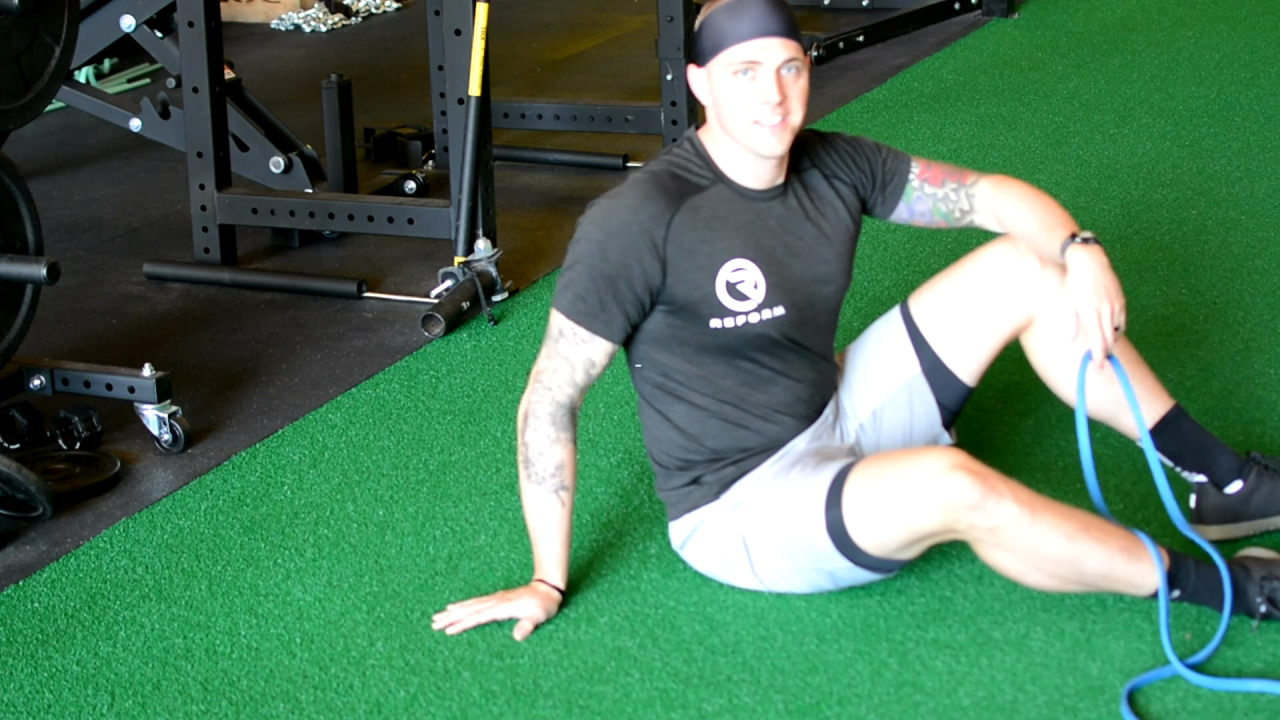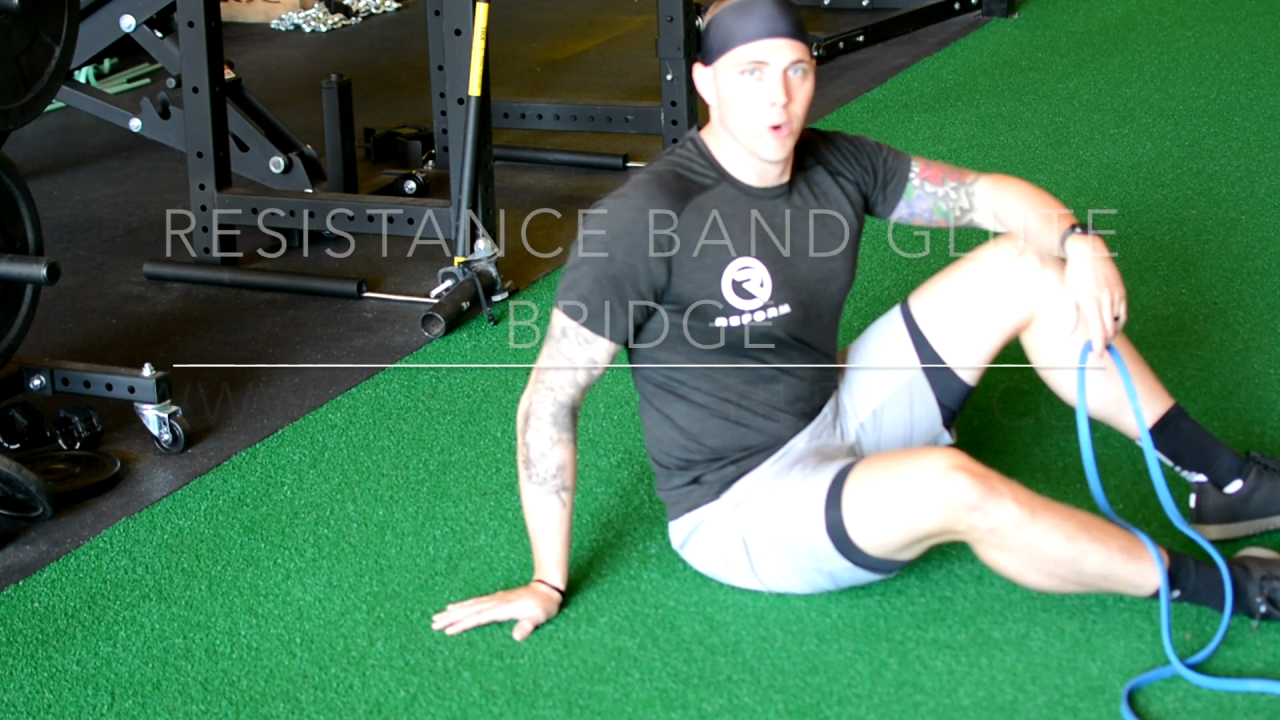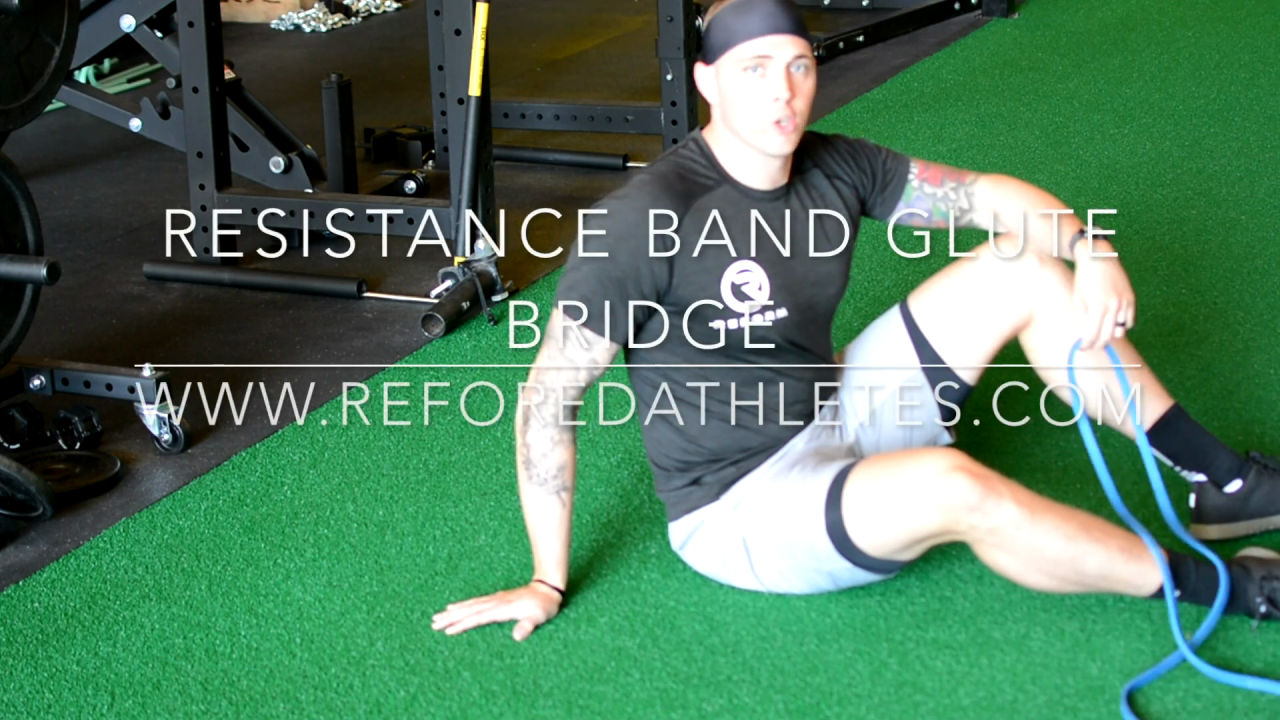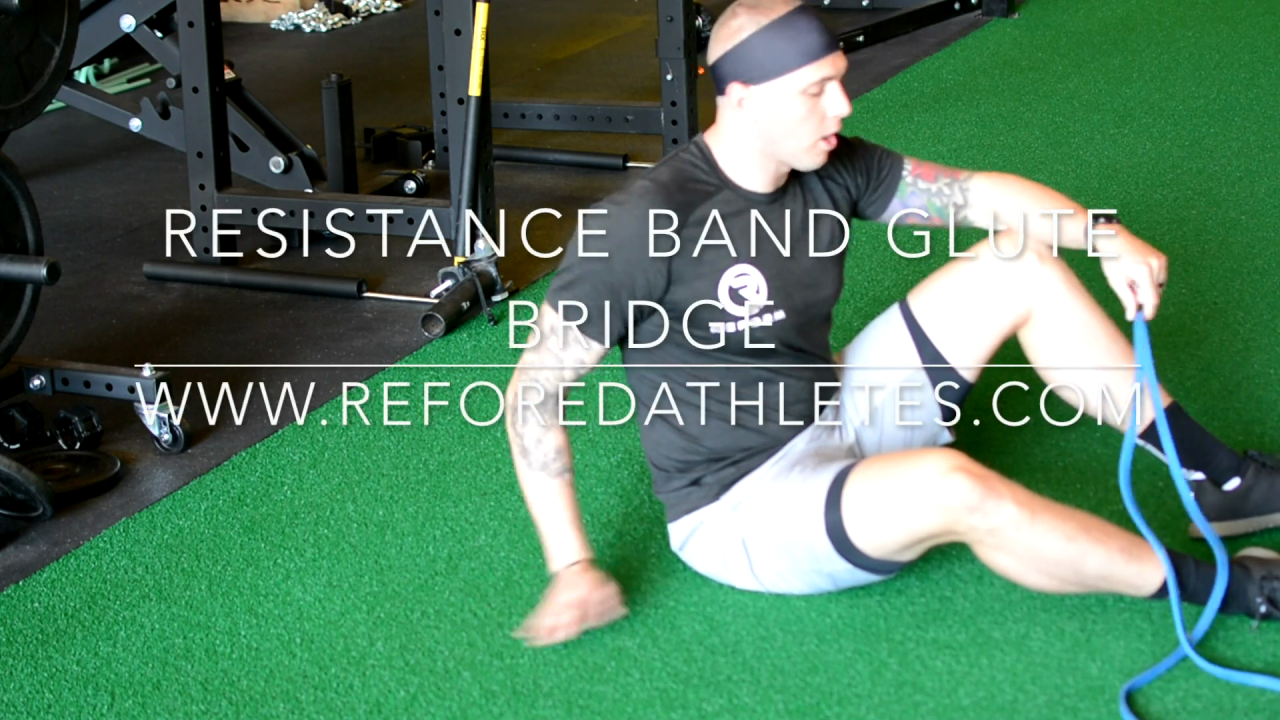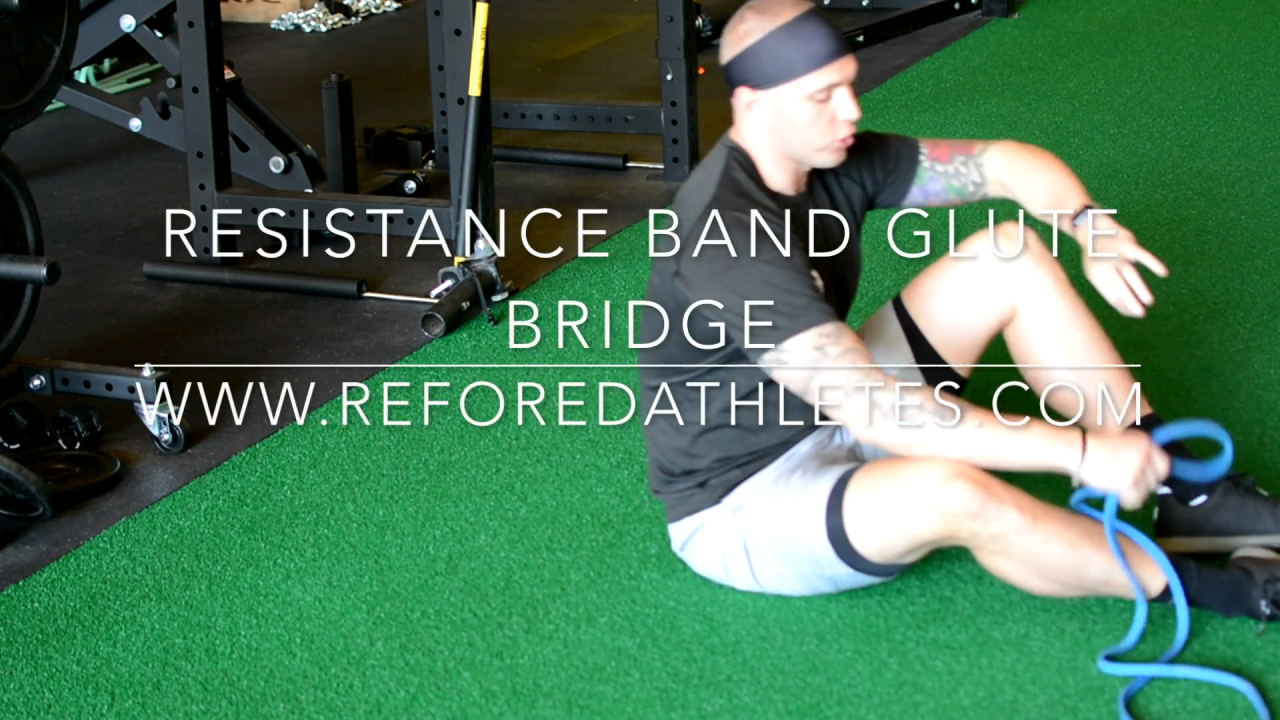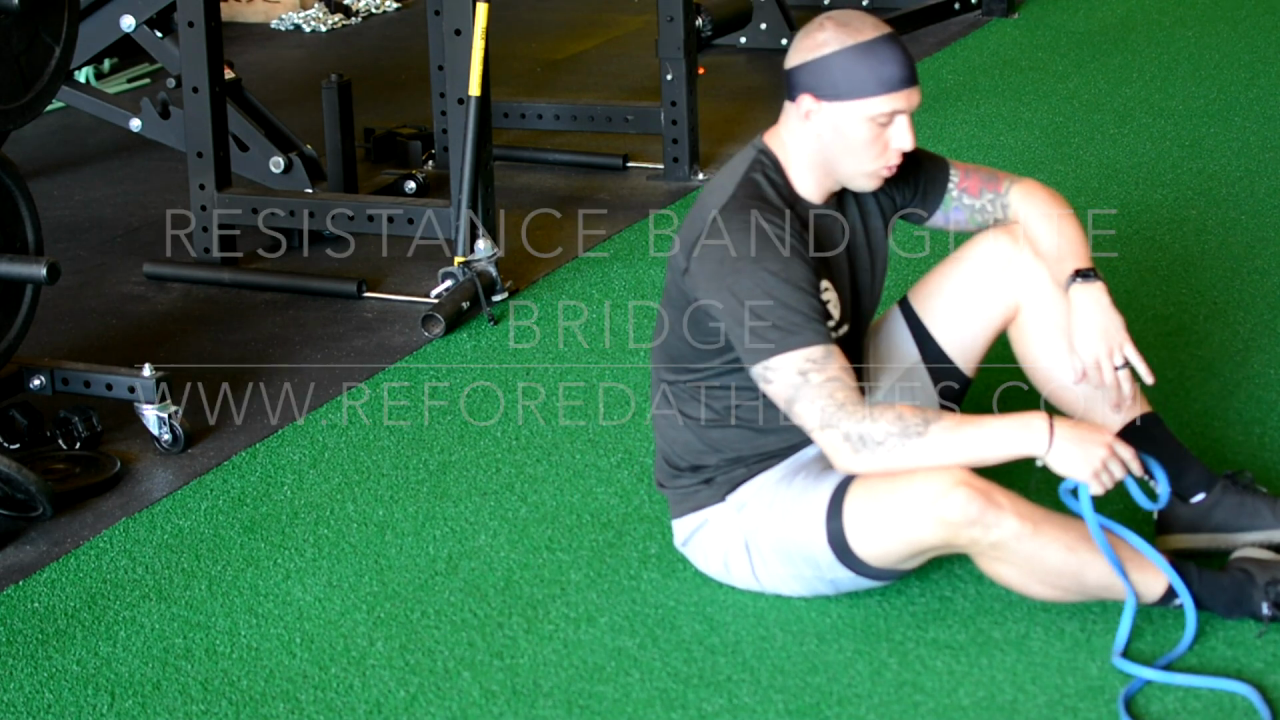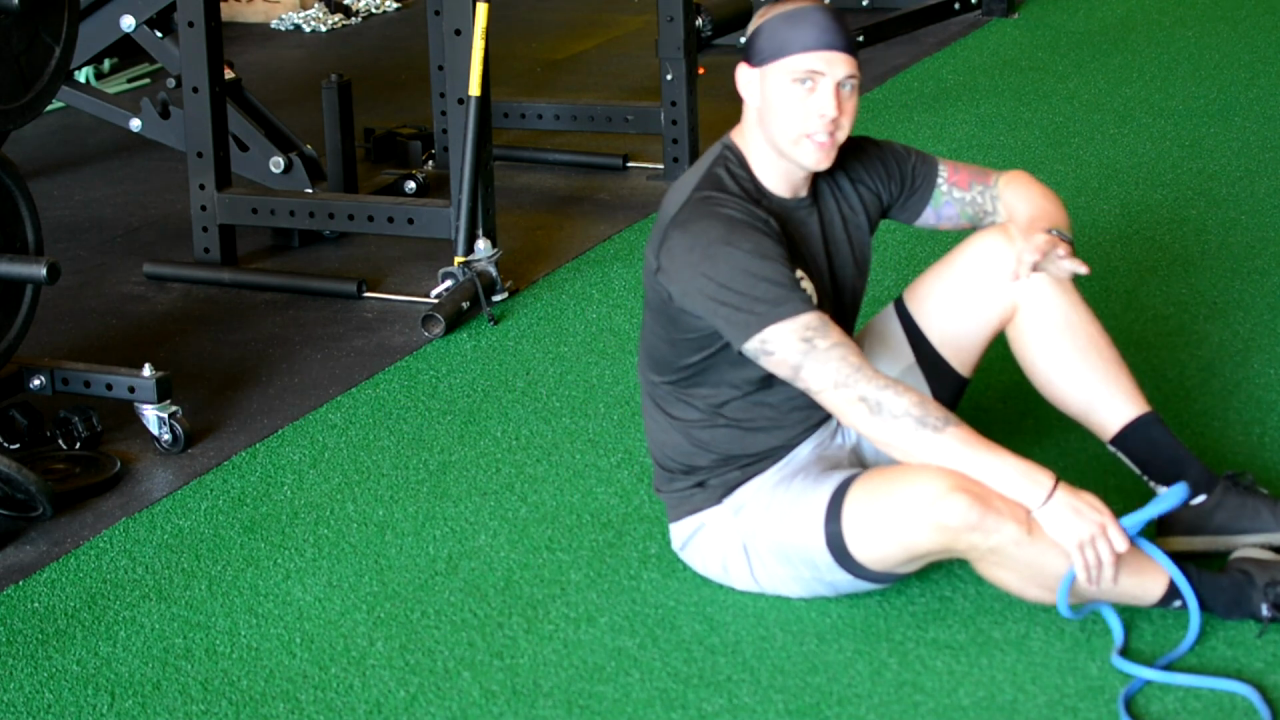
dt=0.7s
person 1, frame 1
left shoulder: (833, 165)
right shoulder: (639, 219)
left elbow: (987, 194)
right elbow: (549, 400)
left wrist: (1081, 251)
right wrist: (548, 582)
left hip: (837, 417)
right hip: (740, 508)
left knee: (1025, 268)
right knee: (950, 482)
right ankle: (1204, 584)
person 1, frame 2
left shoulder: (835, 164)
right shoulder: (644, 220)
left elbow: (987, 194)
right elbow: (549, 400)
left wrist: (1080, 243)
right wrist: (547, 582)
left hip: (839, 418)
right hip: (741, 508)
left knee: (1026, 266)
right knee: (950, 484)
right ankle: (1208, 584)
person 1, frame 3
left shoulder: (834, 166)
right shoulder: (647, 219)
left elbow: (986, 196)
right elbow: (547, 397)
left wrist: (1088, 249)
right wrist: (547, 582)
left hip: (835, 419)
right hip: (739, 509)
left knee: (1023, 269)
right knee: (949, 484)
right ankle: (1200, 583)
person 1, frame 4
left shoulder: (828, 166)
right shoulder: (644, 227)
left elbow: (980, 191)
right elbow: (532, 394)
left wrist: (1108, 235)
right wrist: (575, 567)
left hip: (831, 417)
right hip: (748, 508)
left knee: (1022, 261)
right knee: (950, 485)
left ankle: (1214, 480)
right ankle: (1210, 584)
person 1, frame 5
left shoulder: (836, 156)
right shoulder: (731, 236)
left elbow: (1009, 160)
right elbow: (877, 416)
left wrist: (1088, 222)
right wrist: (1080, 448)
left hip: (831, 420)
right hip: (741, 510)
left knee: (1012, 257)
right knee: (955, 490)
left ankle: (1187, 495)
right ankle: (1198, 586)
person 1, frame 6
left shoulder: (864, 162)
right shoulder: (744, 242)
left elbow: (1027, 199)
right elbow: (851, 442)
left wrist: (1086, 291)
right wrist: (1044, 435)
left hip: (838, 414)
right hip: (746, 507)
left knee: (1013, 253)
right knee: (957, 499)
left ankle: (1188, 496)
right ankle: (1204, 588)
person 1, frame 7
left shoulder: (851, 166)
right shoulder: (710, 232)
left elbow: (1013, 190)
right elbow: (857, 397)
left wrist: (1045, 240)
right wrist: (1045, 494)
left hip: (838, 422)
right hip: (742, 507)
left knee: (1008, 255)
right knee: (954, 502)
left ankle: (1192, 495)
right ankle: (1203, 591)
